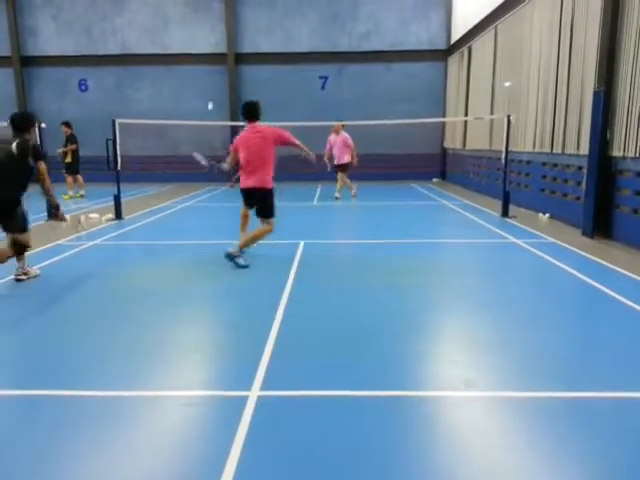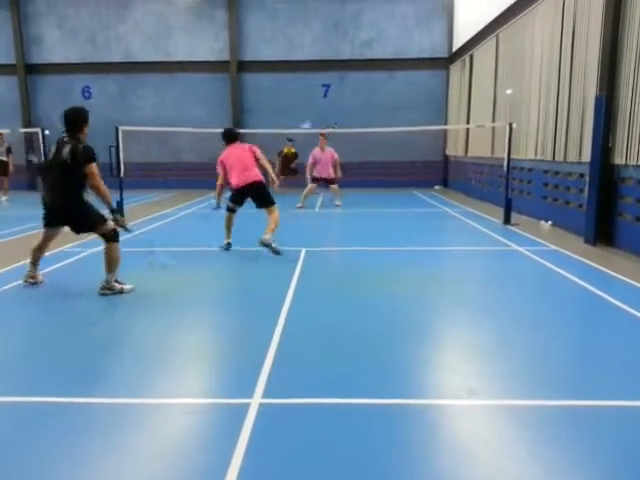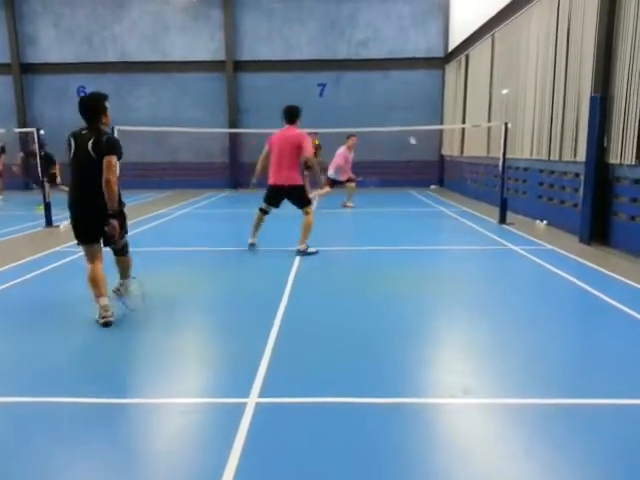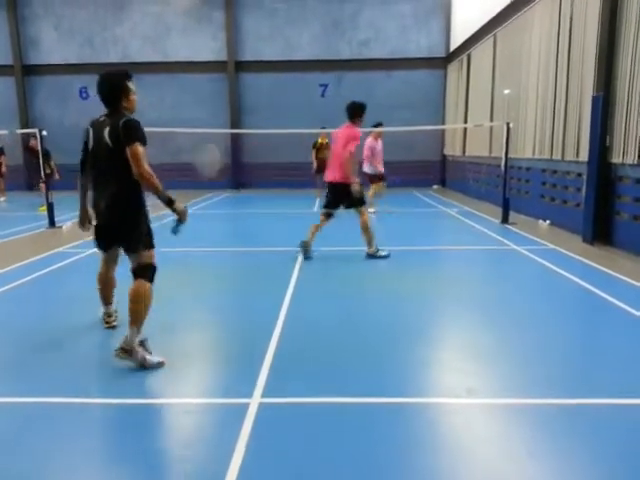
dt=0.5s
person 1, frame 1
right shoulder: (32, 148)
right elbow: (45, 182)
right wrist: (55, 207)
left knee: (19, 228)
right knee: (20, 245)
left ankle: (22, 269)
person 1, frame 2
left shoulder: (56, 145)
right shoulder: (84, 150)
left elbow: (46, 175)
right elbow: (96, 184)
right wrist: (113, 211)
left hip: (51, 203)
right hip: (71, 203)
left knee: (47, 237)
right knee: (111, 233)
left ankle: (32, 274)
right ankle: (110, 283)
person 1, frame 3
left shoulder: (73, 139)
right shoulder: (109, 142)
right elbow: (109, 179)
right wrist: (113, 215)
left hip: (79, 207)
right hip: (104, 208)
left knee: (94, 259)
right knee: (120, 247)
left ankle: (104, 307)
right ankle: (123, 285)
person 1, frame 4
left shoulder: (93, 127)
right shoulder: (129, 125)
left elbow: (84, 172)
right elbow: (142, 172)
left wrist: (84, 208)
right wrist: (171, 202)
left hip: (103, 206)
right hip: (128, 207)
left knee: (109, 260)
right knee: (144, 270)
left ankle: (108, 313)
right ankle: (131, 343)
person 2, frame 1
left shoulder: (239, 138)
right shoulder: (272, 132)
left elbow: (230, 164)
right elbow: (296, 143)
left wrist: (225, 166)
right wrist: (309, 153)
left hip: (245, 184)
right hip: (263, 184)
left knee: (247, 207)
right knee: (268, 226)
left ankle: (243, 237)
right ankle: (236, 251)
person 2, frame 2
left shoulder: (223, 156)
right shoulder: (248, 146)
left elbow: (221, 182)
right elbow: (261, 158)
left wrist: (218, 201)
right wrist: (272, 175)
left hip: (239, 185)
right hip: (256, 181)
left knee: (230, 211)
right knee: (274, 212)
left ankle: (227, 242)
right ankle: (268, 238)
person 2, frame 3
left shoulder: (274, 136)
right shoulder: (301, 135)
left elbow: (264, 158)
right elbow: (308, 157)
left wrist: (256, 176)
right wrist: (319, 174)
left hip: (275, 182)
right hip: (294, 182)
left knee: (263, 210)
right knee: (308, 212)
left ankle: (252, 240)
right ankle: (302, 246)
person 2, frame 4
left shoulder: (339, 131)
right shoulder: (355, 133)
right elbow: (348, 157)
right wrist: (354, 182)
left hip: (332, 179)
right hip: (345, 180)
left knee: (327, 214)
right knee: (362, 213)
left ankle: (307, 242)
right ankle: (372, 250)
